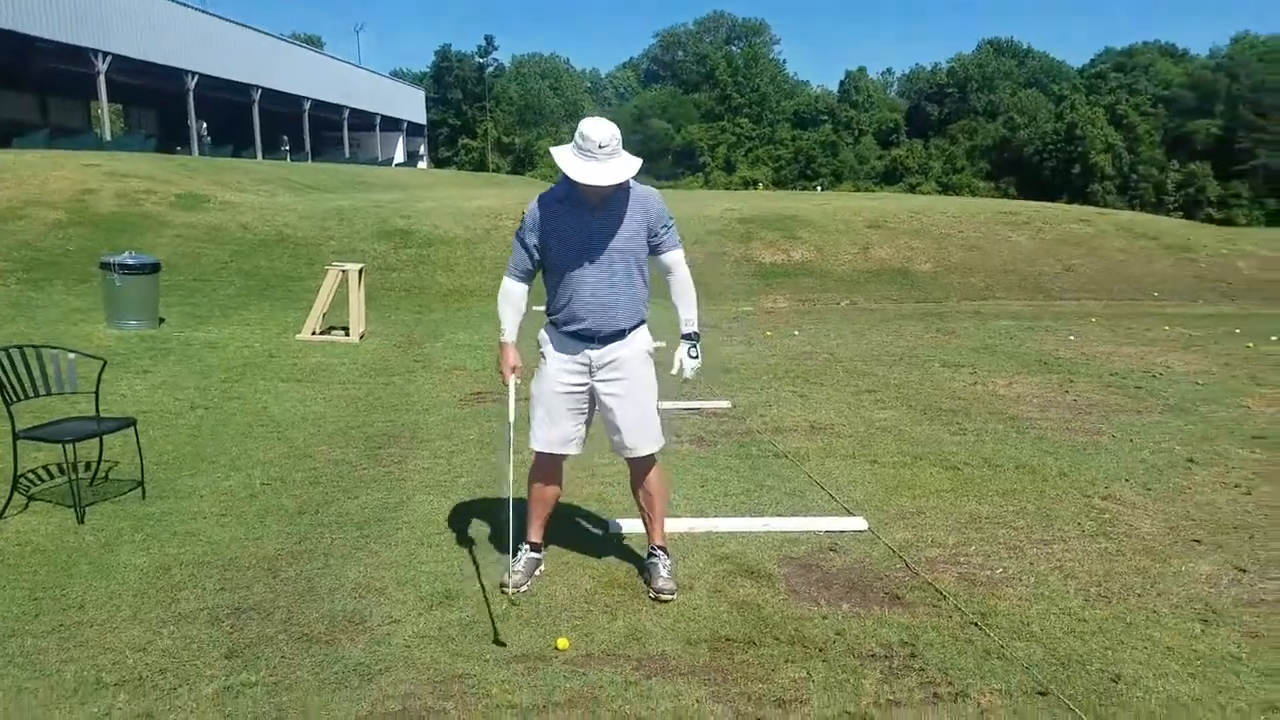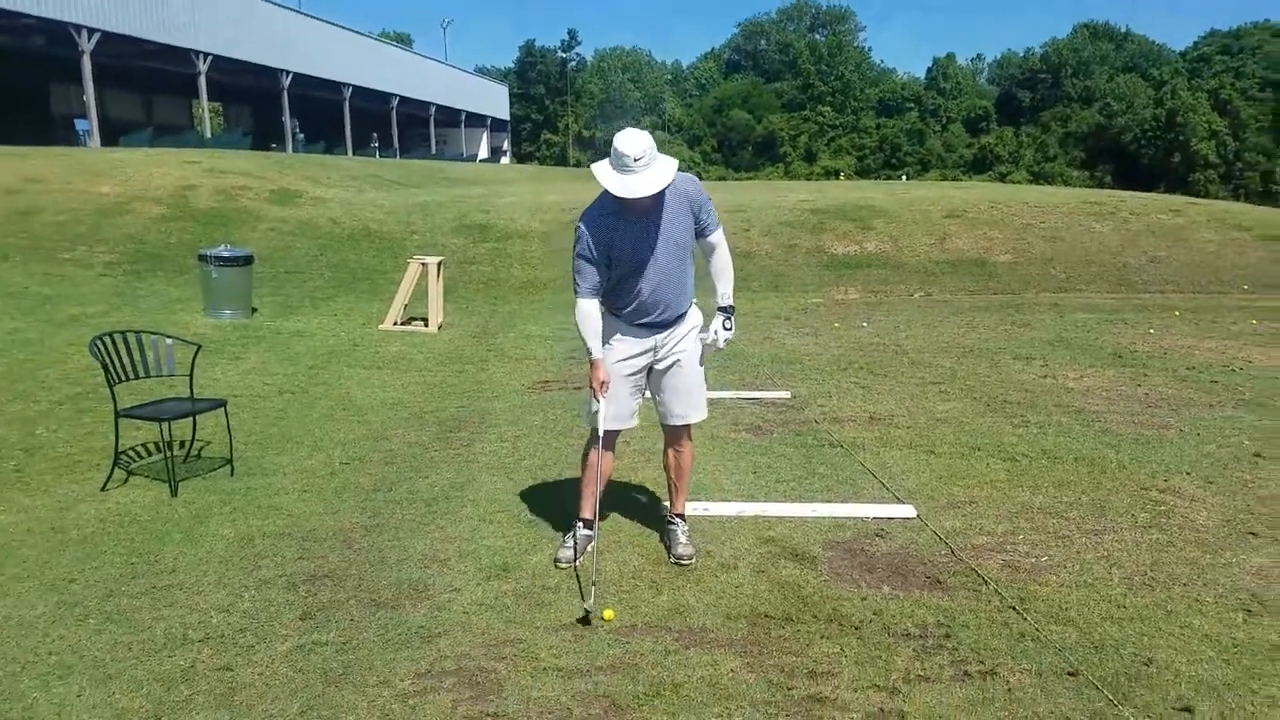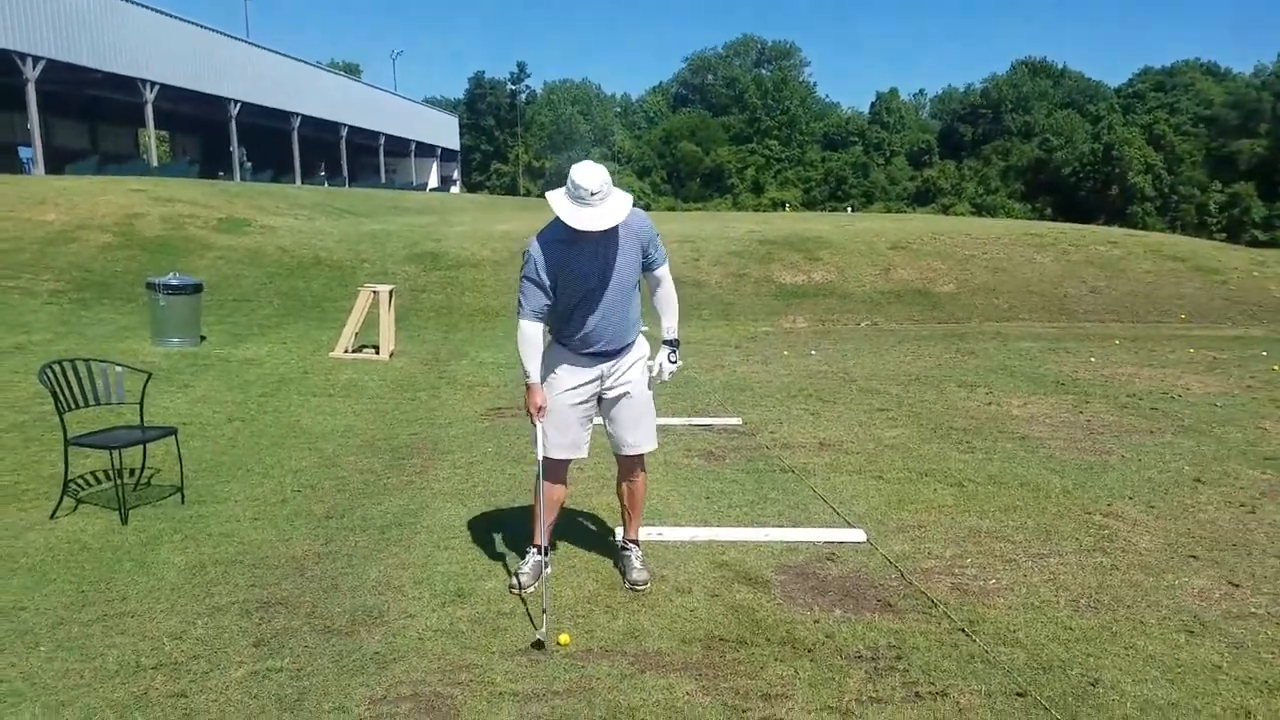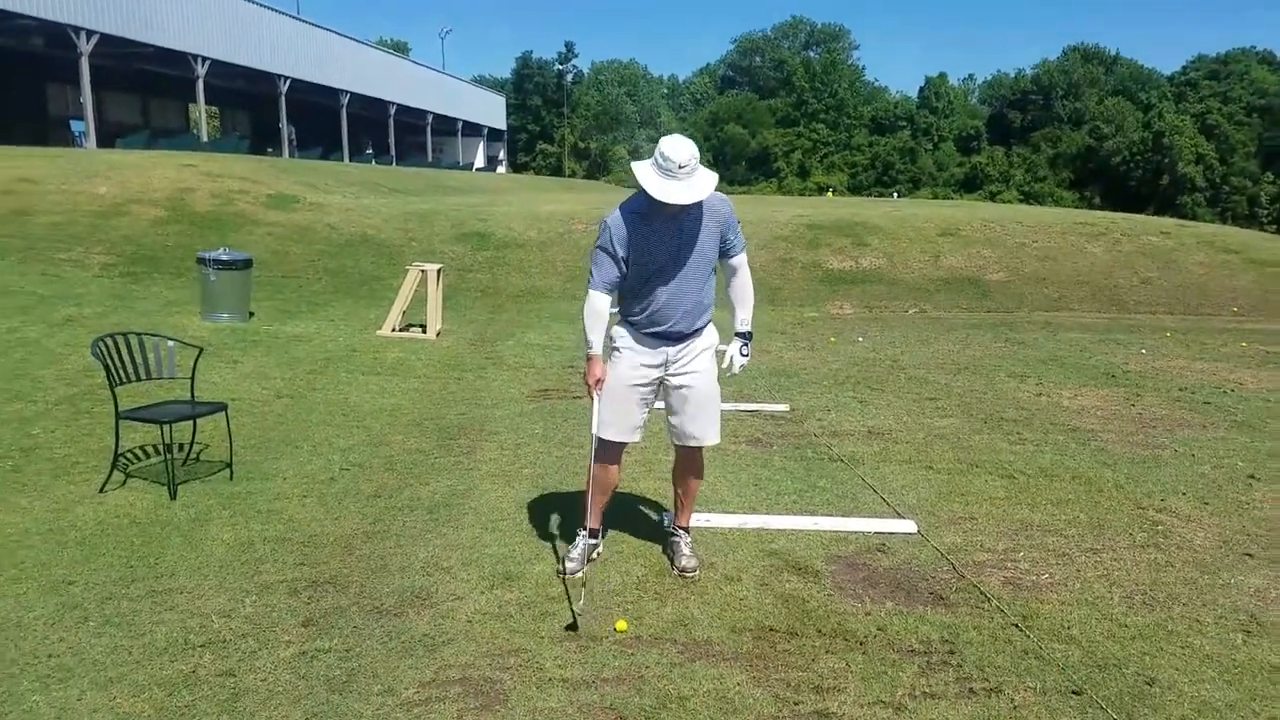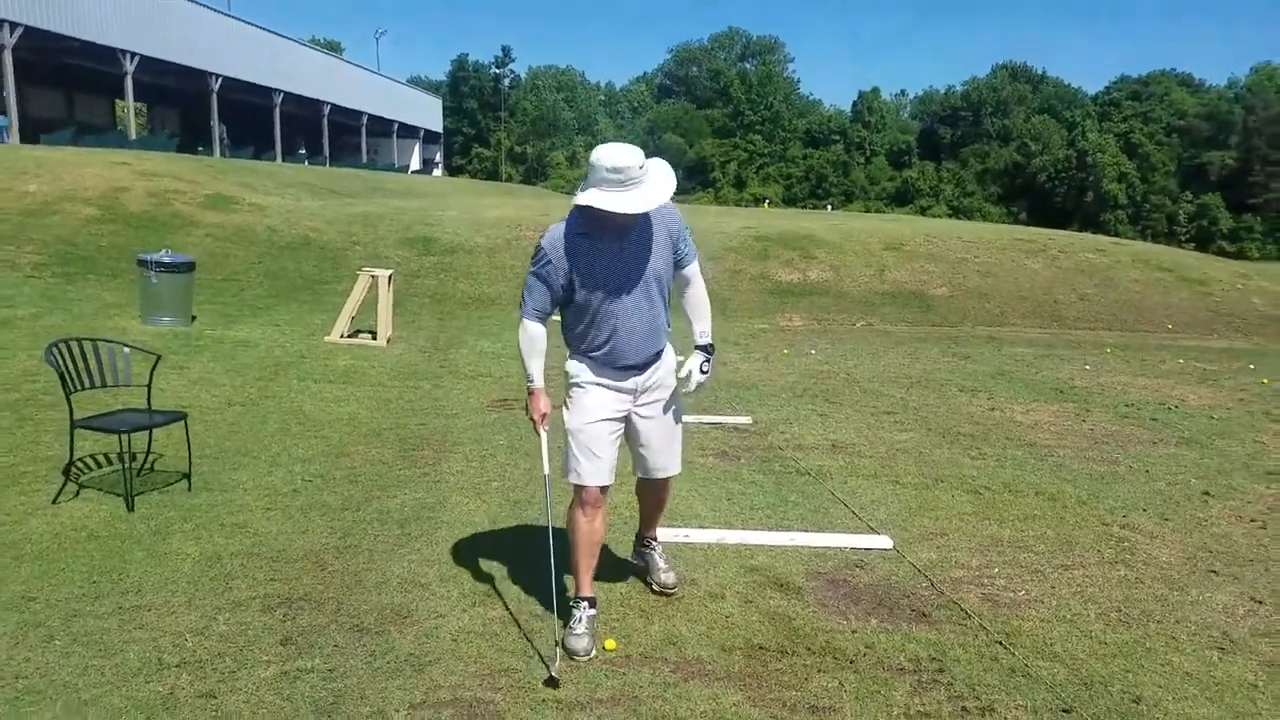
dt=1s
person 1, frame 1
left shoulder: (647, 203)
right shoulder: (544, 209)
left elbow: (675, 269)
right elbow: (516, 279)
left wrist: (689, 334)
right wrist: (507, 342)
left hip: (627, 348)
right hip: (562, 350)
left knee: (642, 456)
right knee: (547, 456)
left ankle: (657, 552)
right ankle: (531, 548)
person 1, frame 2
left shoulder: (688, 191)
right shoulder: (595, 222)
left elbow: (715, 247)
right elbow: (587, 297)
left wrist: (725, 308)
right wrist: (596, 357)
left hip: (680, 330)
right hip: (622, 335)
left knee: (679, 430)
right knee: (604, 431)
left ankle: (676, 521)
right ankle: (584, 524)
person 1, frame 3
left shoulder: (638, 226)
right shoulder: (544, 247)
left elbow: (660, 281)
right elbow: (530, 320)
left wrist: (669, 341)
right wrist: (533, 382)
left hip: (627, 360)
right hip: (568, 364)
left knee: (632, 459)
right knee: (555, 460)
left ankle: (631, 546)
right ankle: (539, 551)
person 1, frame 4
left shoulder: (719, 210)
right shoulder: (622, 220)
left elbow: (737, 270)
right elbow: (600, 291)
left wrist: (743, 332)
right wrist: (594, 354)
left hip: (695, 347)
right hip: (634, 346)
left knee: (692, 447)
right knee: (610, 443)
left ankle: (680, 533)
right ankle: (590, 533)
person 1, frame 5
left shoulder: (665, 219)
right shoulder: (559, 243)
left elbow: (690, 280)
right elbow: (533, 319)
left wrist: (703, 346)
right wrist: (536, 387)
left hip: (657, 372)
right hip: (595, 381)
left knee: (659, 474)
right knee: (590, 493)
left ankle: (647, 543)
right ankle: (583, 604)
